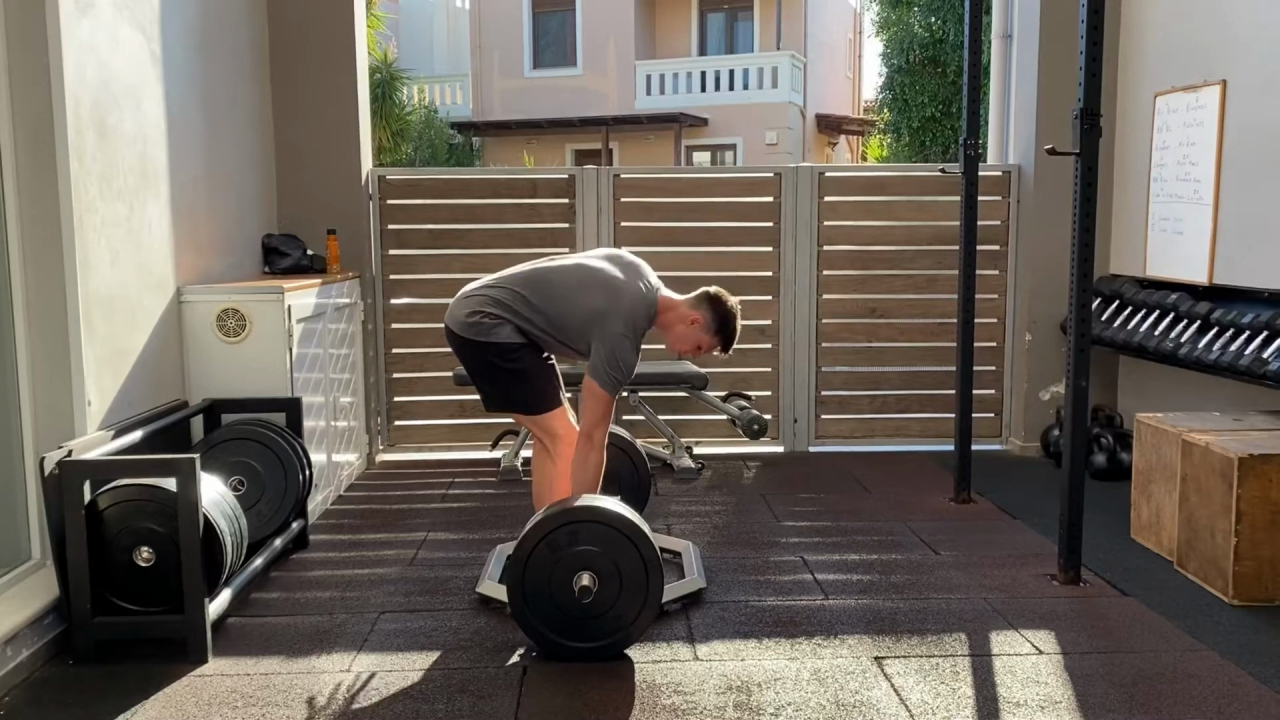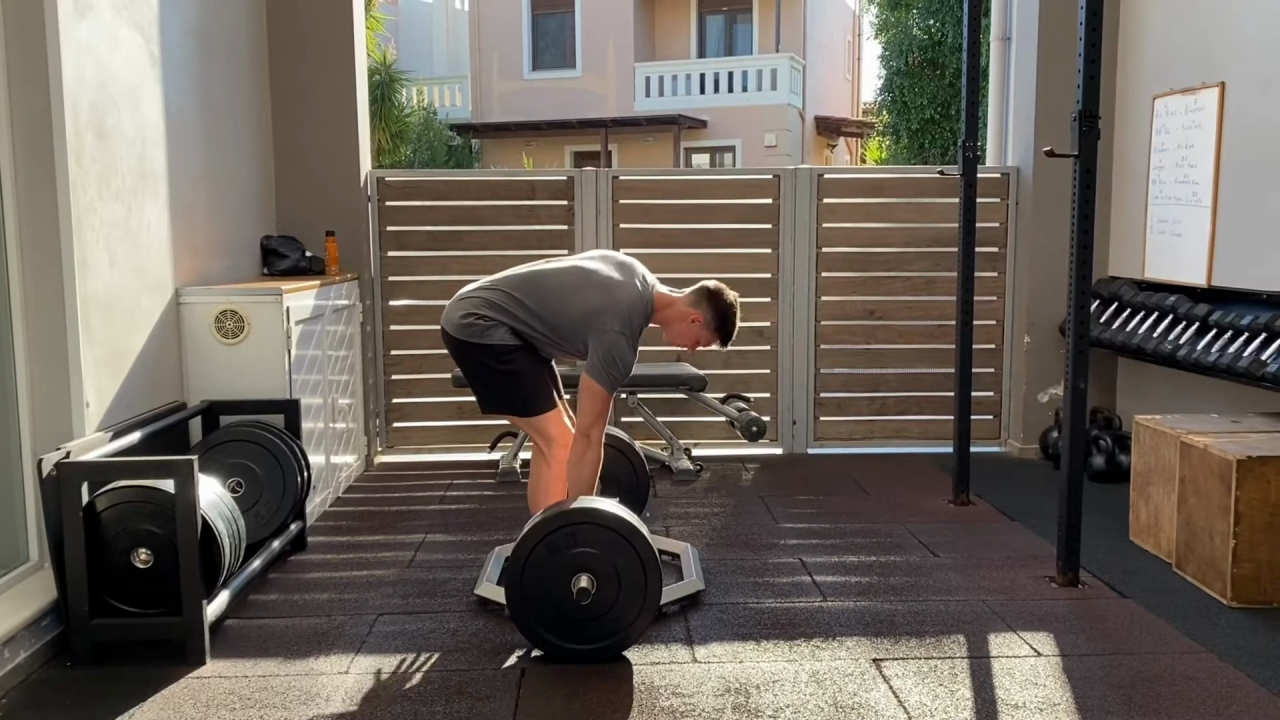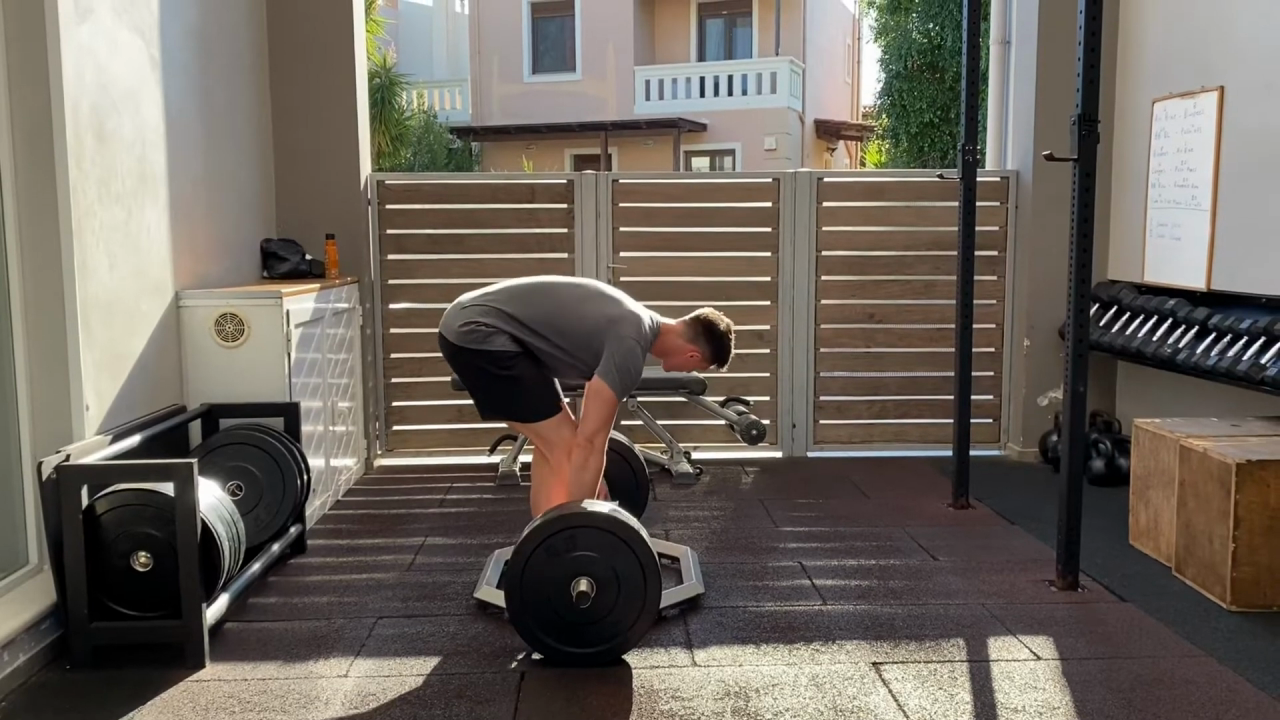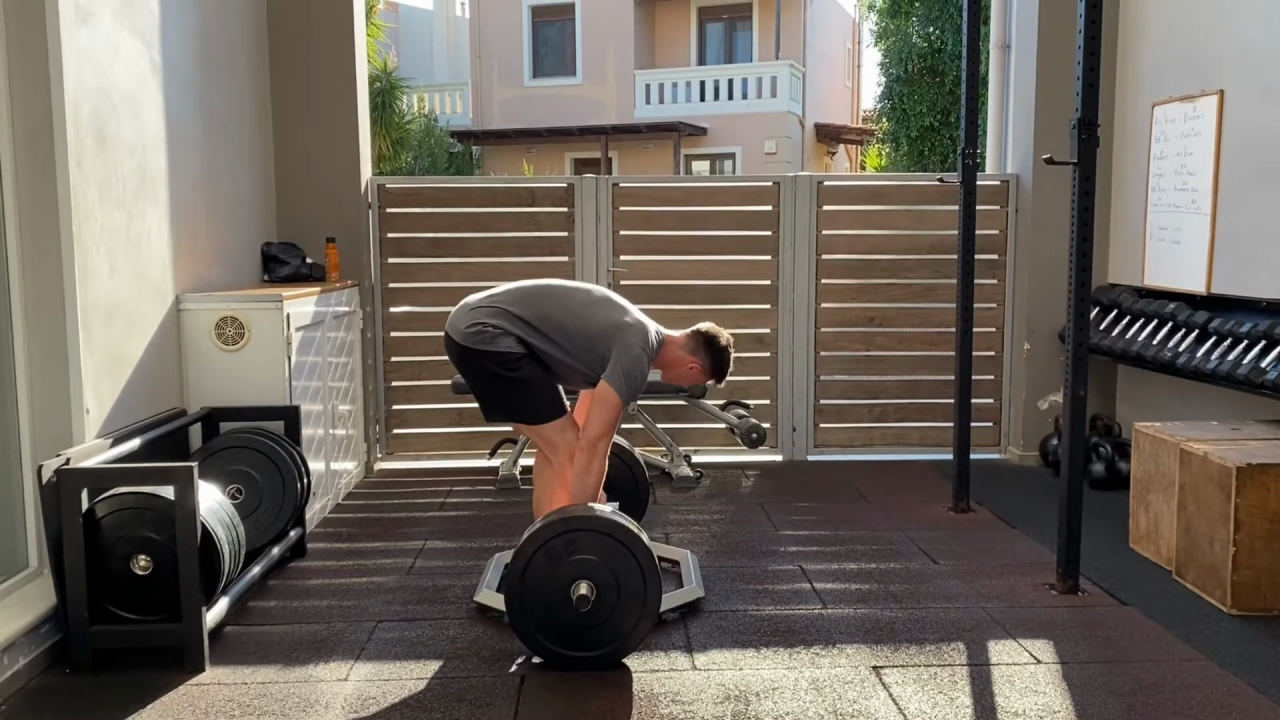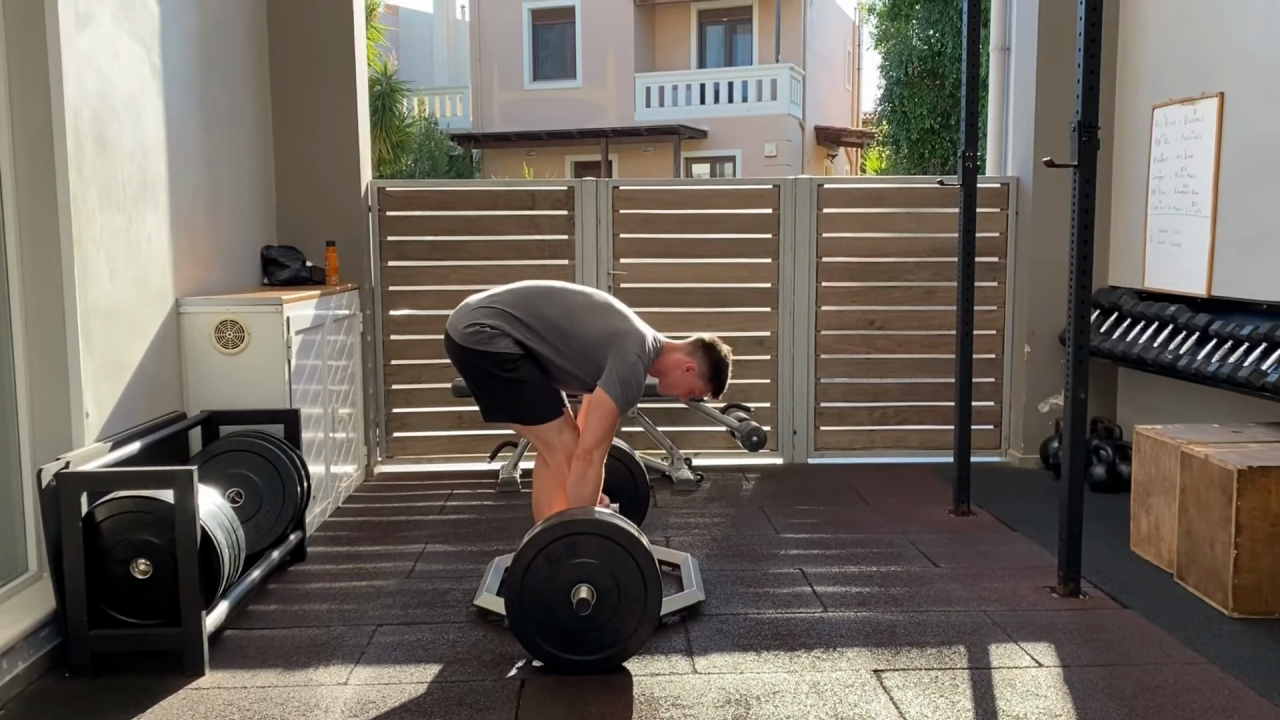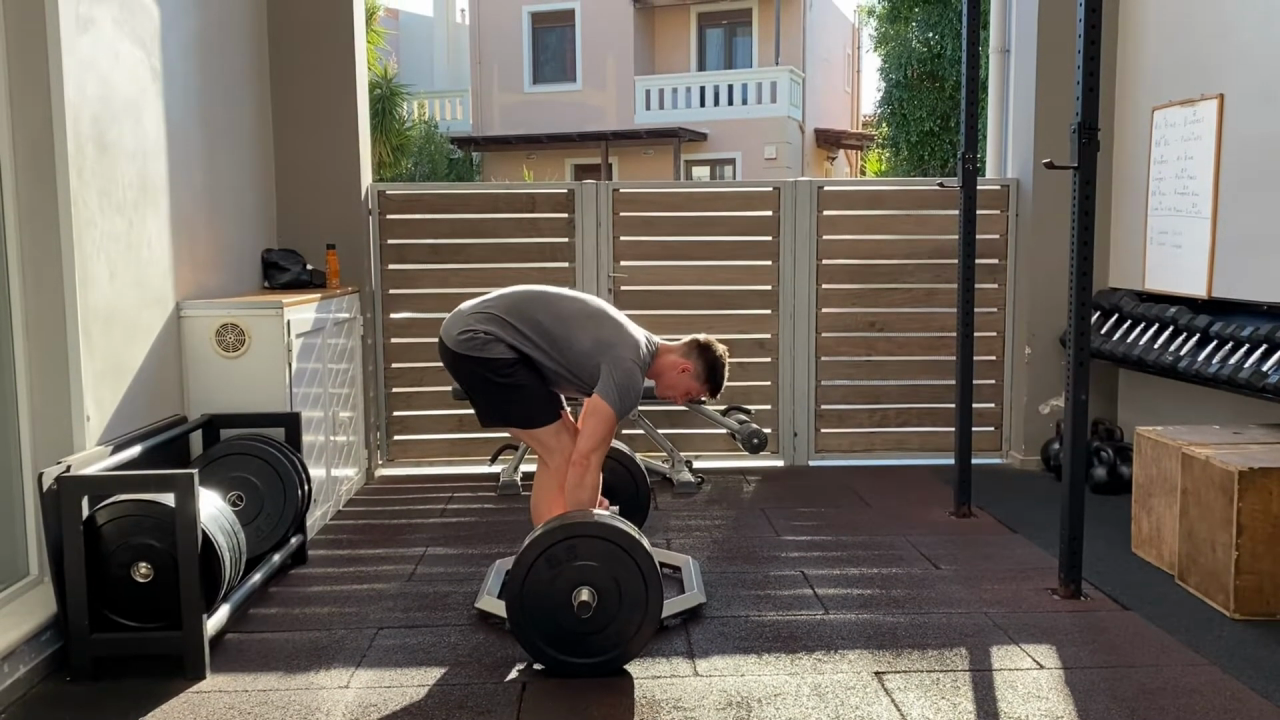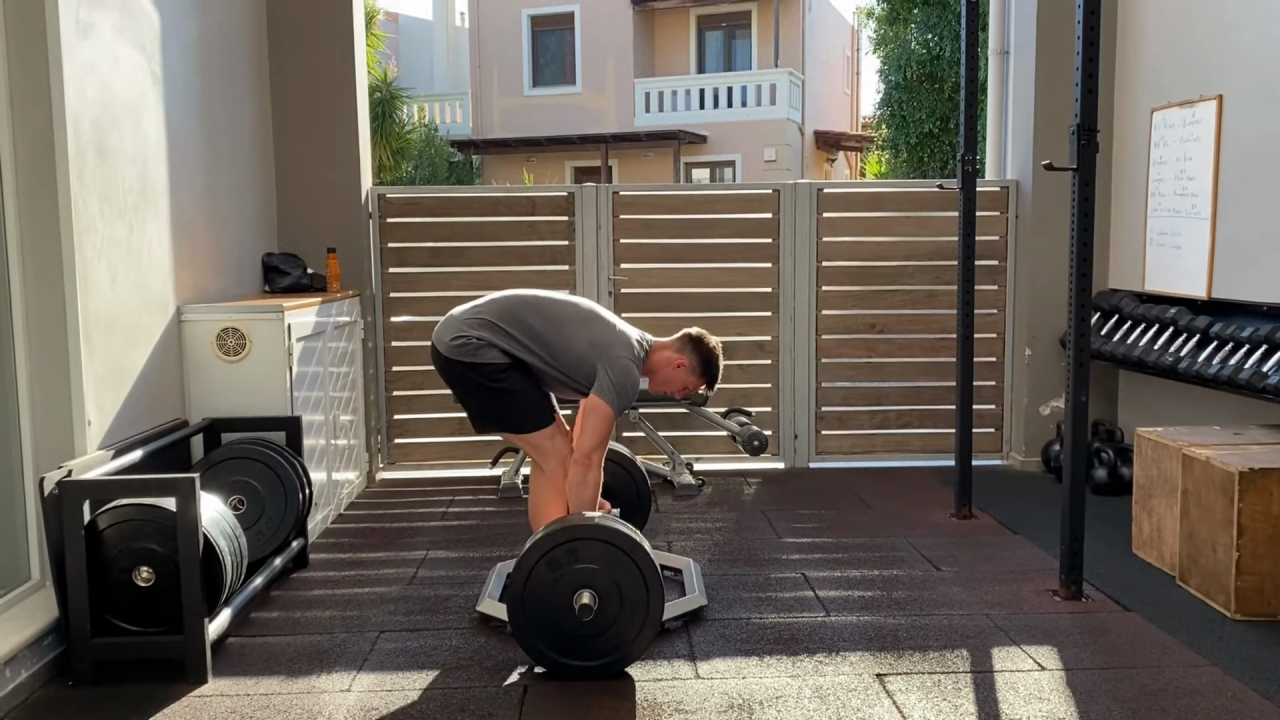
dt=0.5s
person 1, frame 1
left shoulder: (640, 276)
right shoulder: (621, 335)
right elbow: (592, 438)
left hip: (480, 315)
right hip: (483, 322)
left knee: (554, 436)
right knee: (563, 440)
person 1, frame 2
left shoulder: (637, 276)
right shoulder: (618, 333)
right elbow: (588, 436)
left hip: (478, 317)
right hip: (478, 325)
left knee: (553, 437)
right knee: (559, 442)
person 1, frame 3
left shoulder: (634, 321)
right shoulder: (631, 345)
right elbow: (591, 442)
left wrist: (593, 482)
left hip: (473, 325)
right hip: (477, 332)
left knee: (556, 441)
right knee: (561, 446)
person 1, frame 4
left shoulder: (635, 335)
right shoulder: (636, 354)
left elbow: (585, 431)
right elbow: (592, 447)
left wrist: (587, 492)
left hip: (477, 327)
right hip: (482, 334)
left knee: (557, 444)
right knee: (564, 449)
person 1, frame 5
left shoulder: (635, 344)
right shoulder: (632, 361)
right elbow: (588, 454)
left wrist: (588, 493)
left hip: (479, 328)
right hip: (481, 332)
left knee: (558, 446)
right knee: (562, 450)
person 1, frame 6
left shoulder: (631, 347)
right shoulder: (628, 369)
left elbow: (586, 443)
right elbow: (584, 459)
left wrist: (588, 499)
left hip: (477, 333)
right hip: (476, 340)
left knee: (558, 449)
right knee: (561, 453)
person 1, frame 7
left shoulder: (626, 346)
right shoulder: (624, 368)
left elbow: (583, 442)
right elbow: (586, 459)
left wrist: (588, 502)
left hip: (470, 340)
right hip: (470, 344)
left knee: (552, 453)
right knee: (556, 457)
